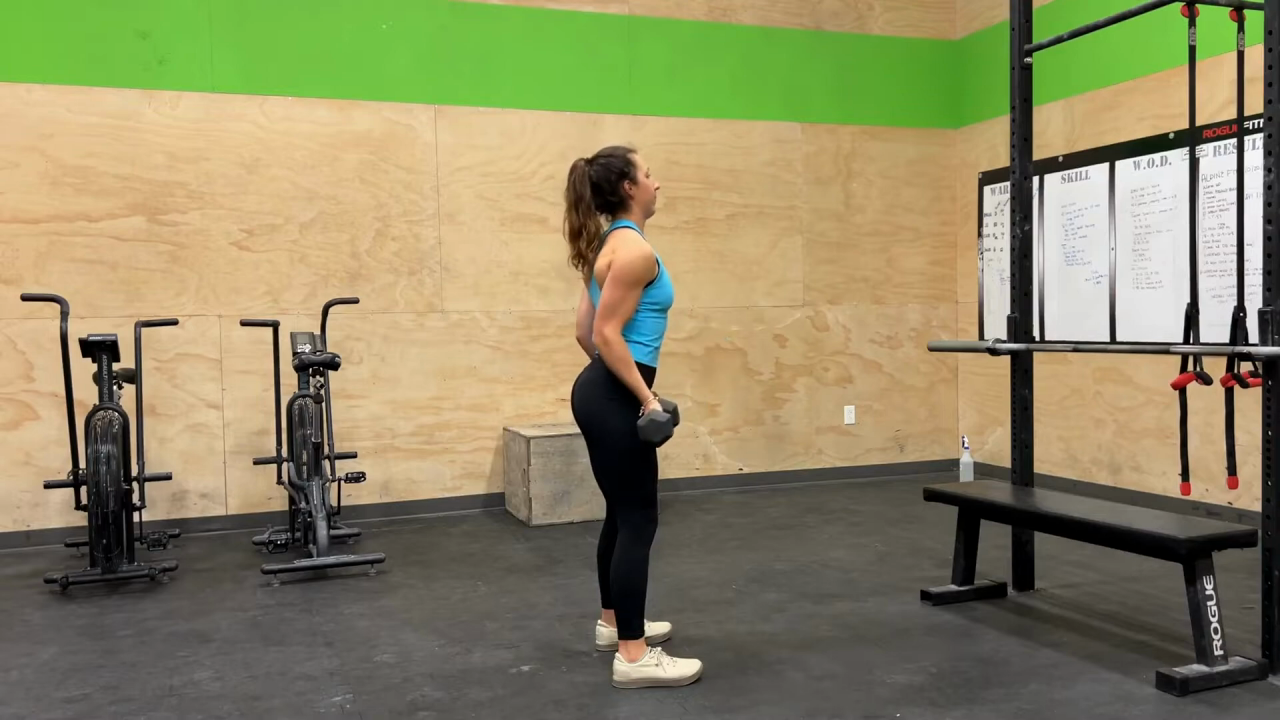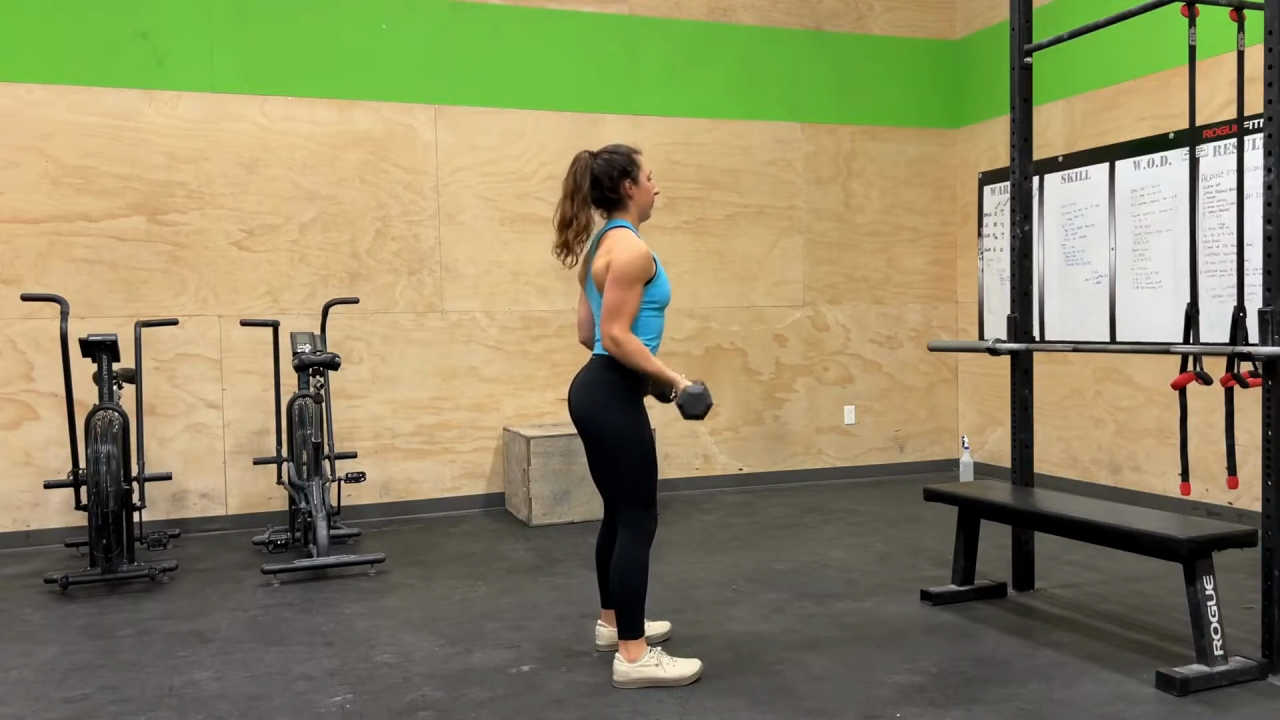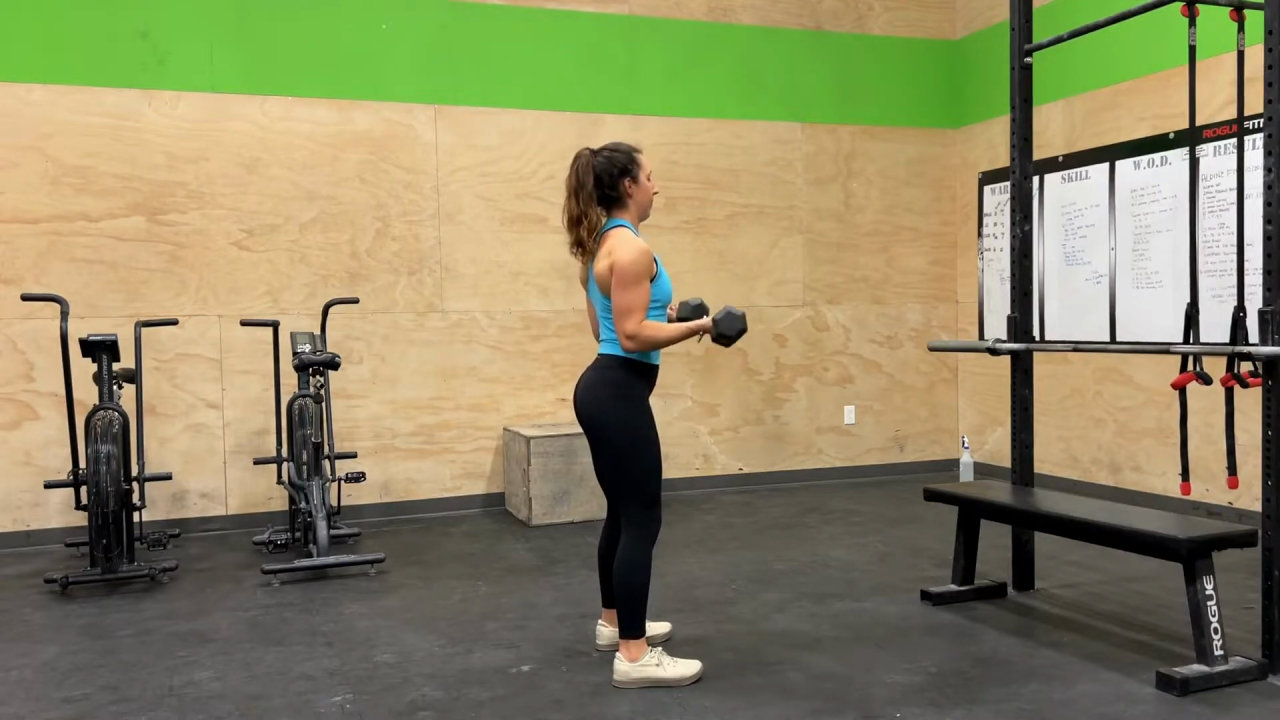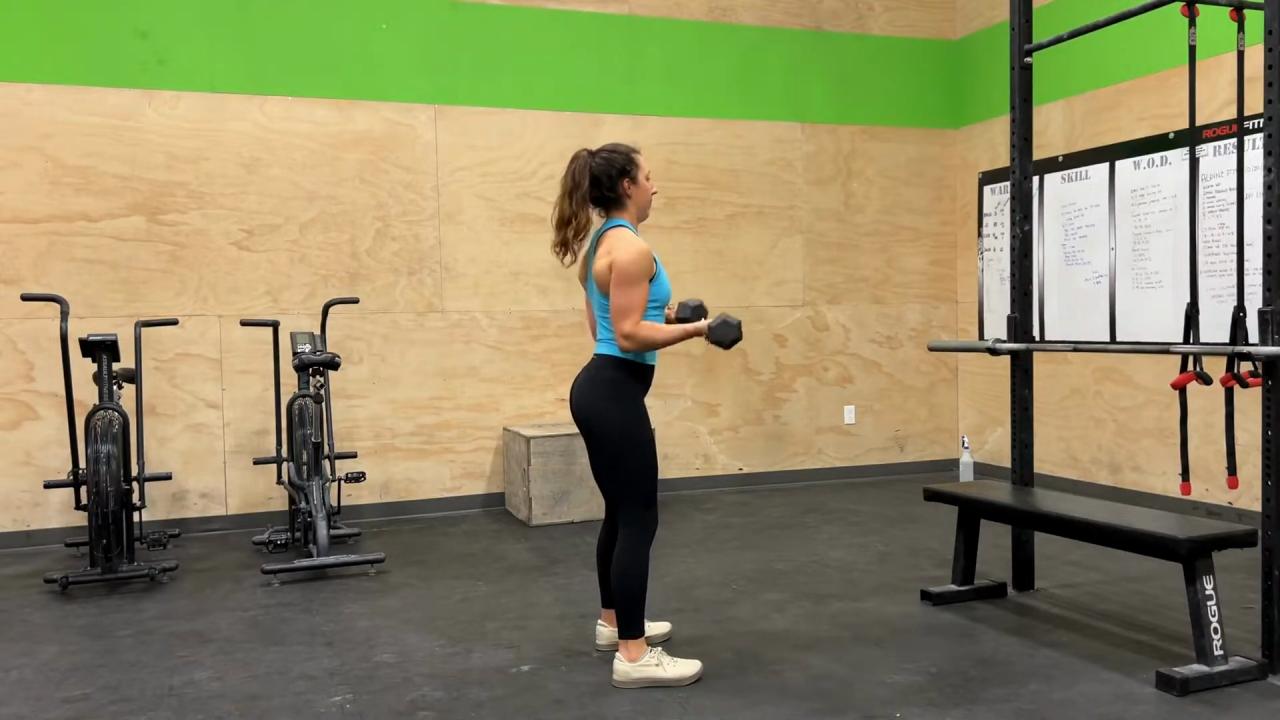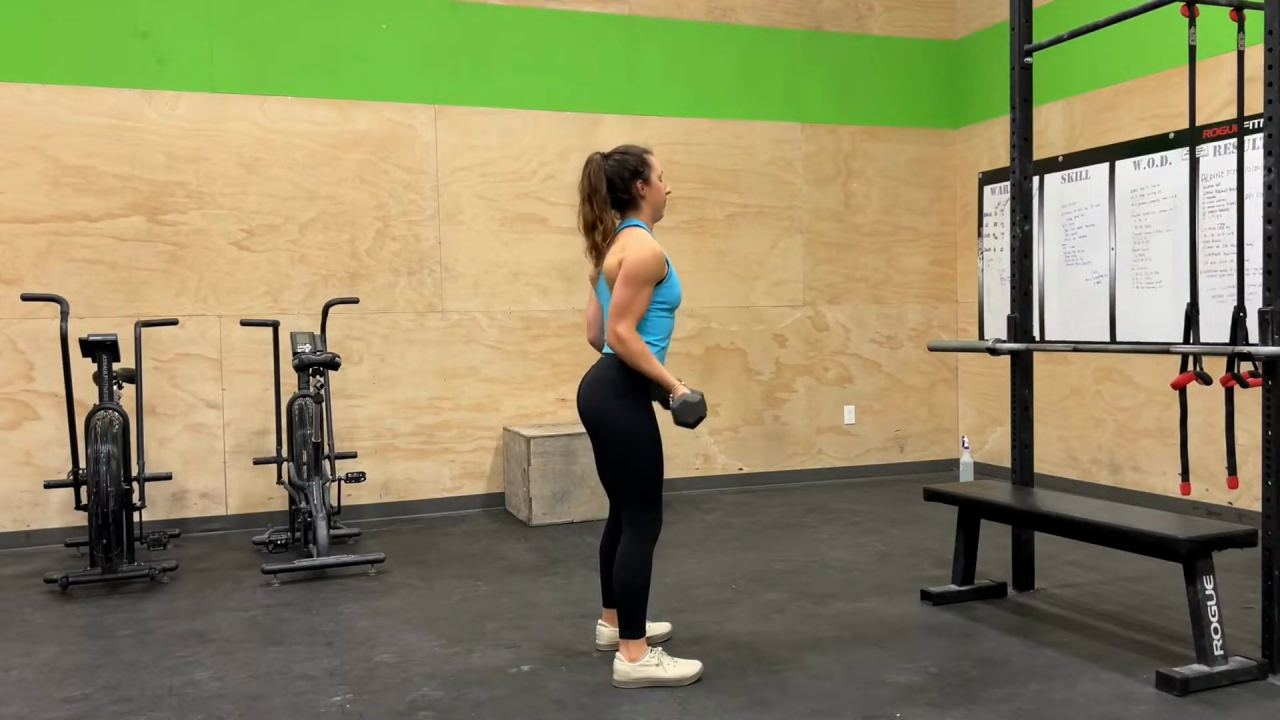
dt=1s
person 1, frame 1
left shoulder: (610, 245)
right shoulder: (635, 250)
left elbow: (585, 331)
right elbow: (608, 334)
right wrist: (646, 397)
left hip: (599, 391)
right hip: (615, 399)
left knee: (620, 515)
right knee: (637, 521)
left ankle: (613, 622)
right ankle: (633, 656)
person 1, frame 2
left shoulder: (601, 244)
right shoulder: (630, 248)
right elbow: (616, 337)
left wrist: (652, 368)
right wrist: (671, 378)
left hip: (595, 389)
right hip: (613, 397)
left knee: (619, 514)
right knee: (637, 521)
left ankle: (613, 622)
right ankle: (632, 655)
person 1, frame 3
left shoulder: (602, 244)
right shoulder: (630, 247)
right elbow: (633, 335)
left wrist: (665, 316)
right wrist: (699, 326)
left hip: (602, 387)
right hip: (619, 393)
left knee: (622, 513)
right knee: (641, 520)
left ankle: (613, 621)
right ankle: (634, 656)
person 1, frame 4
left shoulder: (601, 243)
right shoulder: (630, 247)
right elbow: (629, 335)
left wrist: (668, 318)
right wrist: (696, 329)
left hip: (598, 387)
right hip: (615, 394)
left knee: (620, 513)
right knee: (638, 521)
left ankle: (613, 622)
right ankle: (633, 656)
person 1, frame 5
left shoulder: (616, 244)
right shoulder: (644, 248)
right elbow: (621, 334)
right wrist: (669, 382)
left hip: (604, 389)
right hip: (622, 397)
left knee: (623, 514)
right knee: (642, 521)
left ankle: (614, 621)
right ankle: (634, 656)
